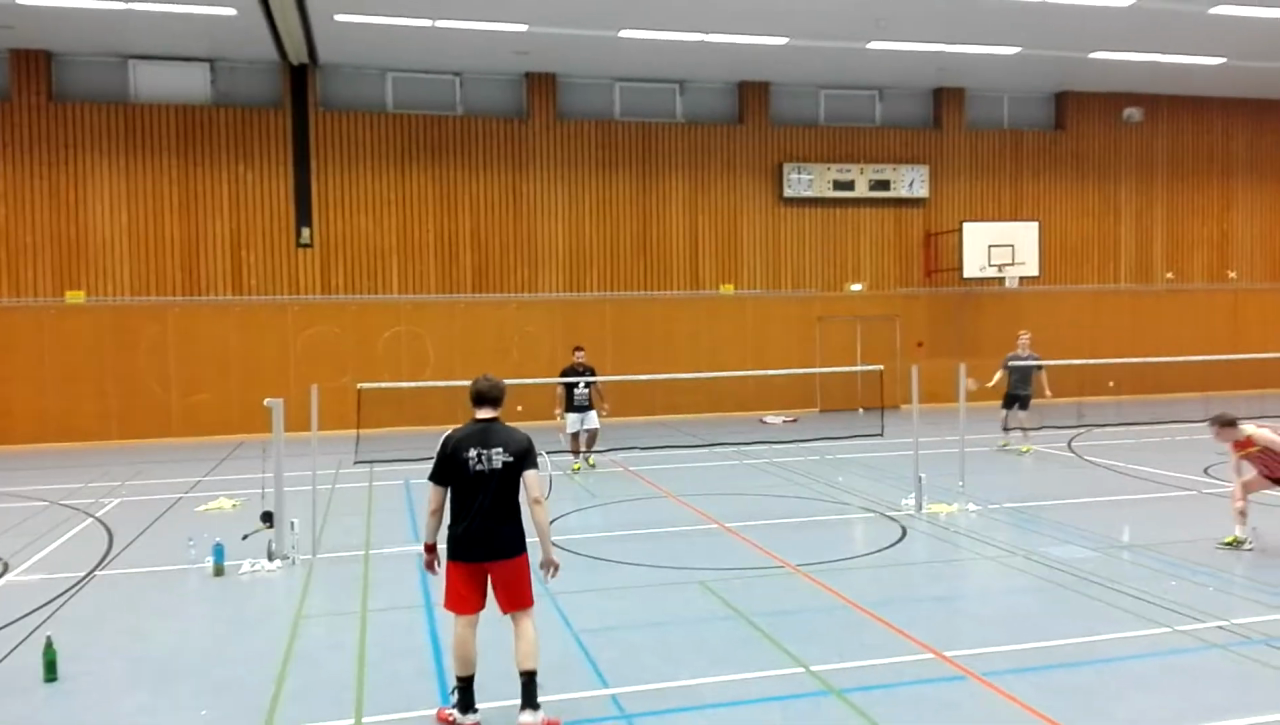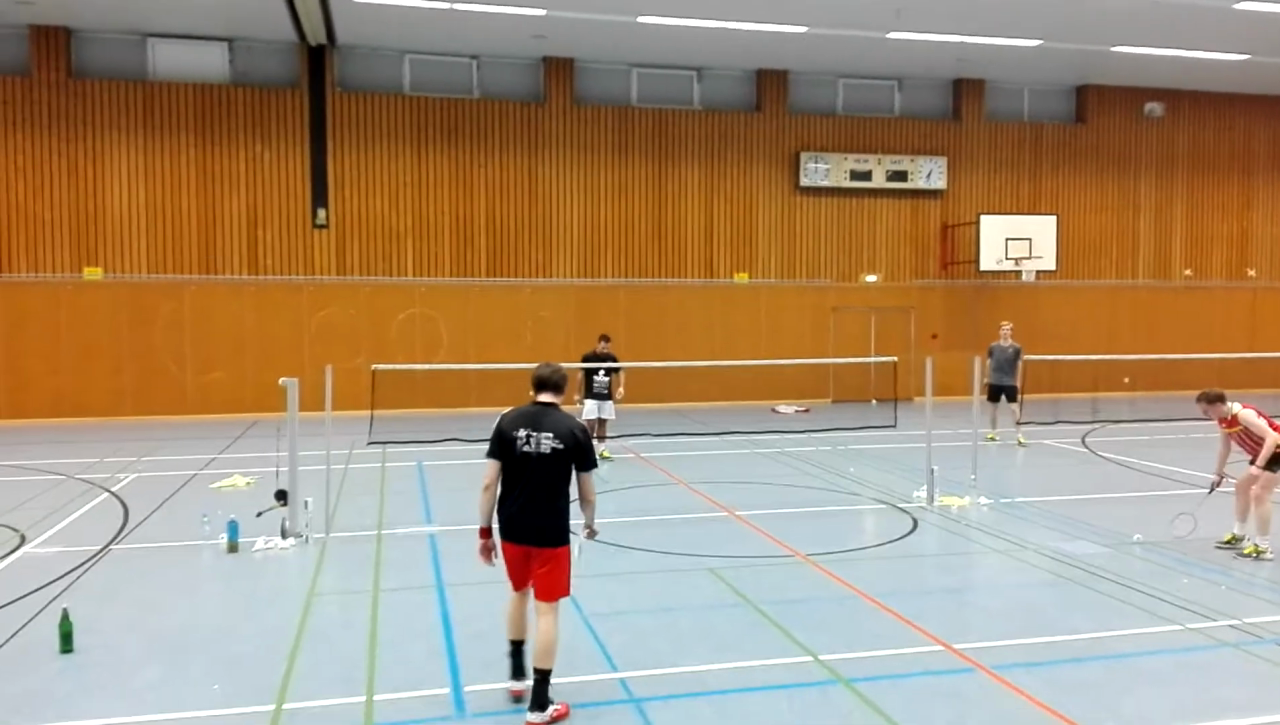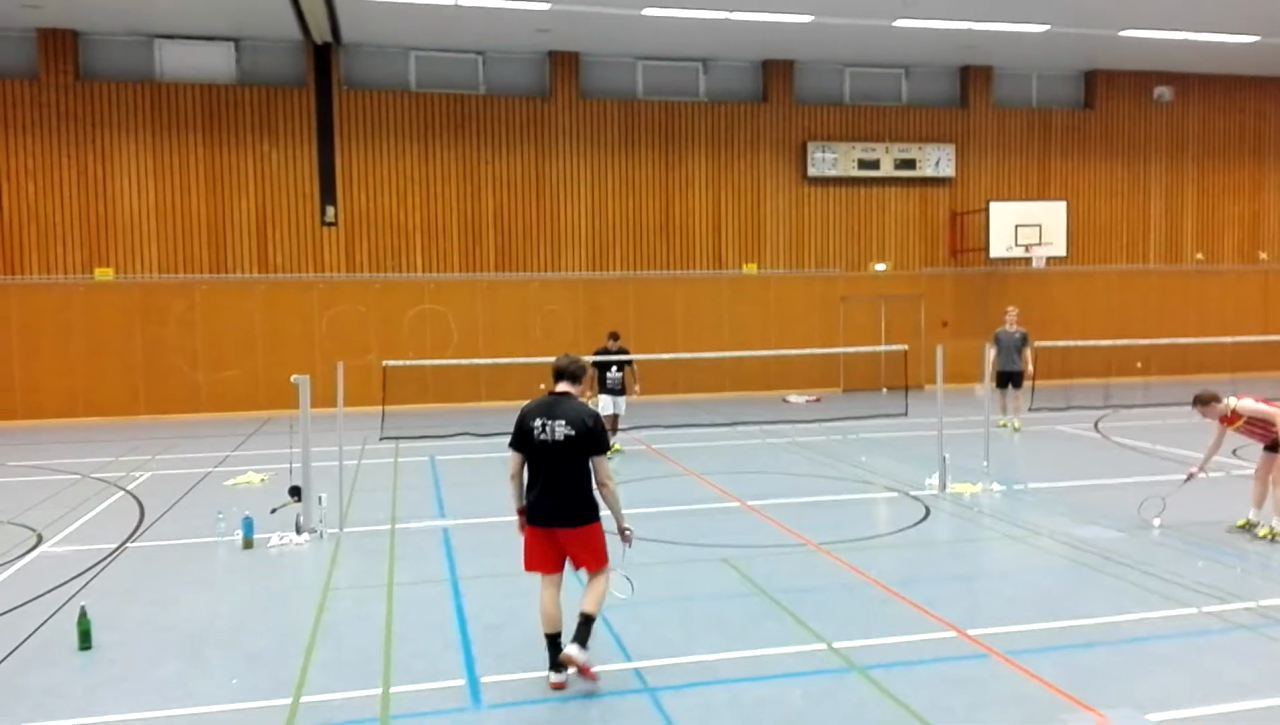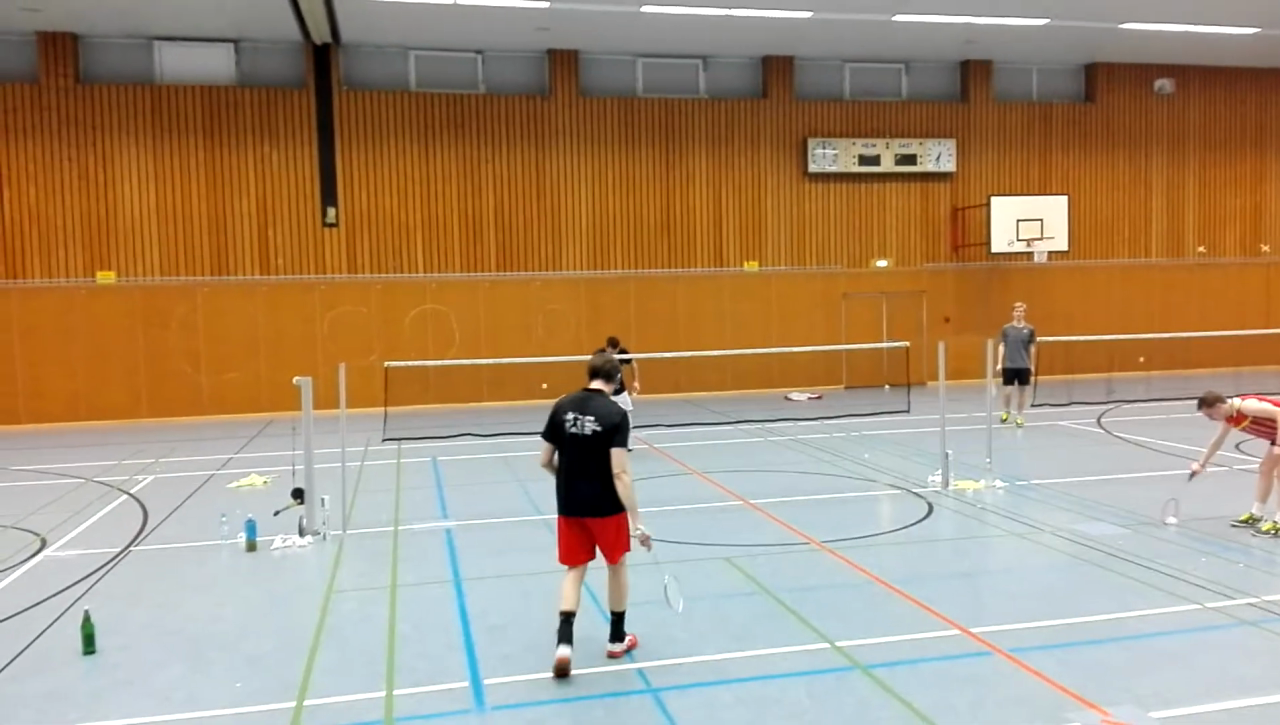
dt=0.5s
person 1, frame 1
left shoulder: (452, 442)
right shoulder: (519, 441)
left elbow: (435, 506)
right elbow: (536, 498)
left wrist: (429, 546)
right wrist: (547, 550)
left hip: (464, 548)
right hip: (510, 547)
left knee: (465, 622)
right knee: (523, 618)
person 1, frame 2
left shoulder: (508, 421)
right shoulder: (574, 429)
left elbow: (489, 484)
right elbow: (587, 493)
left wrist: (485, 531)
right wrist: (590, 523)
left hip: (512, 529)
right hip: (551, 533)
left knee: (519, 594)
right knee: (546, 611)
left ankle: (516, 676)
person 1, frame 3
left shoulder: (528, 413)
right shoulder: (588, 417)
left elbow: (514, 473)
right elbow: (603, 479)
left wrist: (521, 510)
right wrist: (620, 520)
left hip: (539, 516)
right hip: (579, 516)
left knee: (550, 584)
right knee: (598, 574)
left ankle: (556, 664)
right ankle: (577, 644)
person 1, frame 4
left shoulder: (562, 406)
right shoulder: (615, 414)
left elbow: (546, 461)
right elbow: (619, 473)
right wrist: (636, 522)
left hip: (569, 506)
right hip: (606, 506)
left knee: (573, 571)
right knee: (616, 568)
left ankle: (564, 643)
right ankle: (618, 638)
